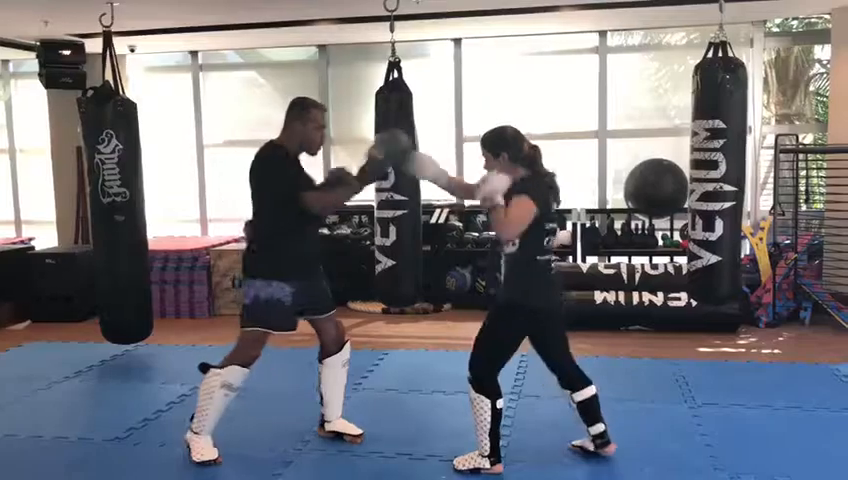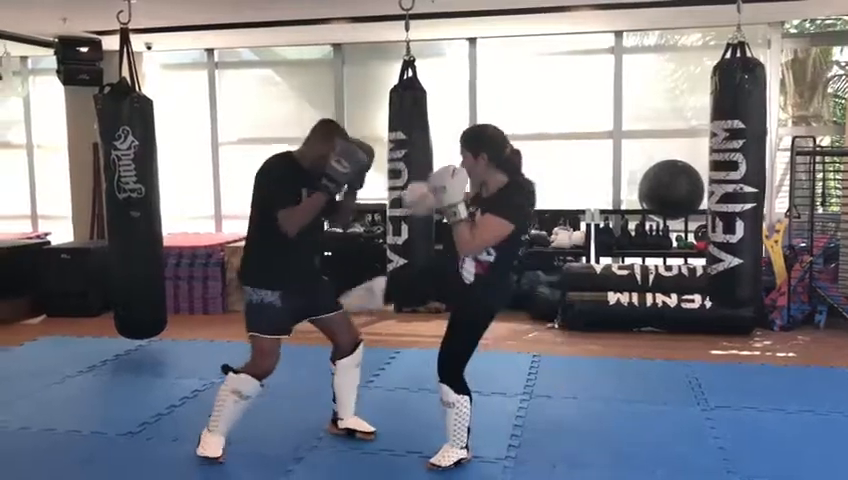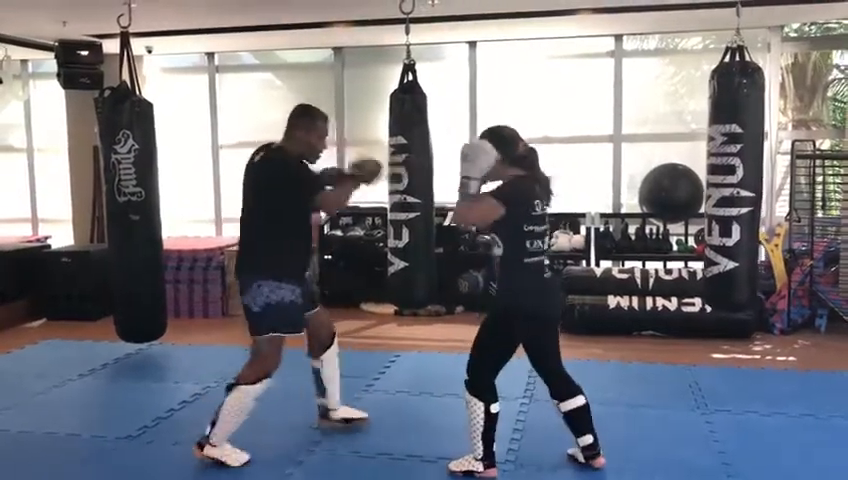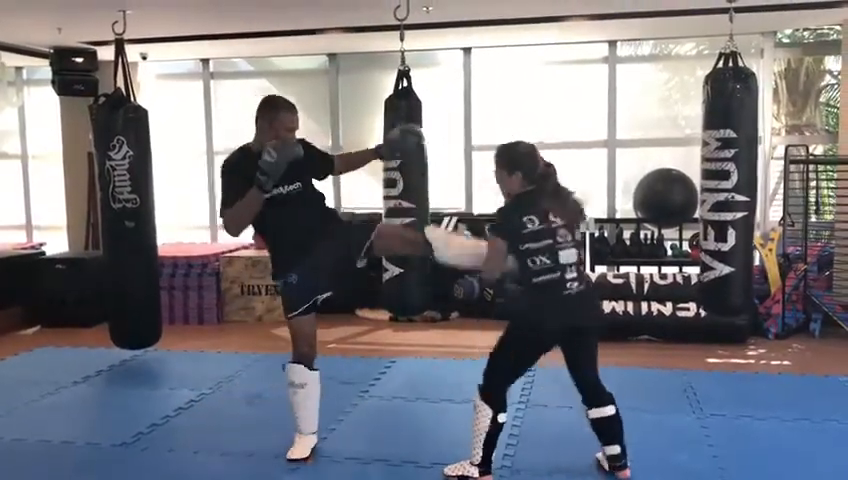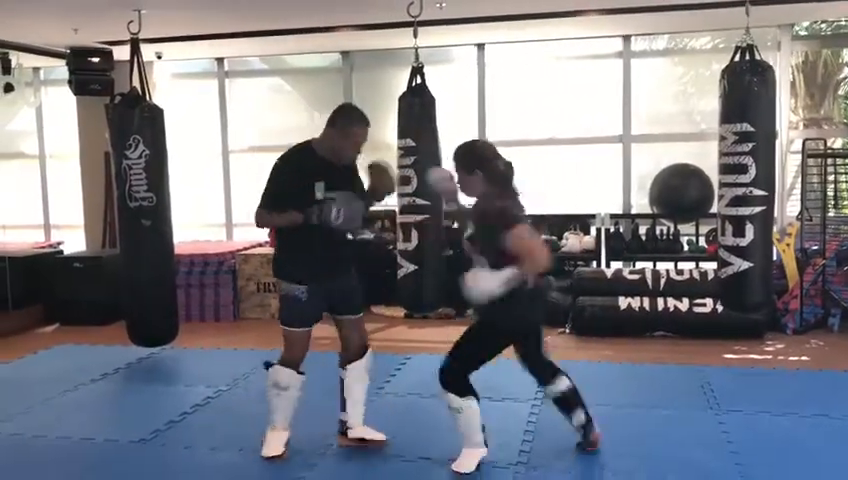
dt=1s
person 1, frame 1
left shoulder: (287, 159)
right shoulder: (272, 160)
right elbow: (317, 204)
left wrist: (344, 180)
right wrist: (365, 177)
left hip: (302, 269)
right hip: (272, 273)
left knee: (336, 338)
right knee: (247, 352)
left ankle: (331, 420)
right ankle: (199, 432)
person 1, frame 2
left shoulder: (317, 174)
right shoulder: (277, 170)
left elbow: (339, 218)
right elbow: (290, 225)
left wrist: (352, 185)
right wrist: (328, 186)
left hip: (305, 275)
right hip: (268, 280)
left knee: (349, 340)
right knee: (263, 363)
left ankle: (343, 418)
right ankle: (213, 432)
person 1, frame 3
left shoulder: (269, 158)
right shoulder: (285, 165)
left elbow: (299, 201)
right elbow: (329, 204)
left wrist: (348, 175)
right wrist: (355, 177)
left hip: (282, 270)
right hip: (268, 274)
left knee: (324, 333)
right knee: (265, 362)
left ankle: (331, 408)
right ankle: (214, 441)
person 1, frame 4
left shoulder: (299, 150)
right shoulder: (238, 166)
left elbow: (335, 164)
right elbow: (232, 226)
left wrist: (381, 150)
right wrist: (263, 183)
left hip: (334, 235)
right hip: (295, 262)
left knee: (408, 239)
right knee: (304, 348)
right ankle: (306, 435)
person 1, frame 5
left shoulder: (347, 162)
right shoulder: (293, 163)
left elbow: (359, 201)
right elbow: (263, 217)
left wrist: (375, 193)
right wrist: (312, 216)
left hip: (339, 267)
right hip: (299, 273)
left knee: (356, 344)
right knee: (294, 354)
left ankle: (352, 426)
right ankle: (278, 429)
person 2, frame 1
left shoulder: (530, 188)
right shoulder: (524, 183)
left elbow: (505, 231)
right elbow: (472, 191)
left wrist: (493, 199)
right wrist: (437, 175)
left hip: (520, 298)
right hip: (545, 296)
left knee: (482, 373)
right knee: (563, 364)
left ankle: (489, 457)
right ankle: (601, 439)
person 2, frame 2
left shoulder: (514, 202)
right shoulder: (487, 188)
left elbow: (468, 245)
left wrist: (454, 204)
right wrist: (437, 199)
left hip: (482, 294)
right hip: (462, 278)
left knee: (450, 366)
left ankle: (458, 446)
person 2, frame 3
left shoulder: (511, 192)
right shoulder: (533, 186)
left elbow: (465, 218)
right elbow: (489, 215)
left wrist: (470, 179)
right wrist: (478, 181)
left hip: (515, 302)
right hip: (544, 297)
left knee: (479, 376)
right knee: (553, 372)
right ankle: (591, 451)
person 2, frame 4
left shoulder: (508, 216)
right shoulder: (564, 201)
left elbow: (491, 271)
left wrist: (483, 277)
left hip: (539, 314)
right hip: (582, 308)
left knee: (493, 385)
right knee: (589, 383)
person 2, frame 5
left shoulder: (497, 214)
right shoulder: (499, 203)
left elbow: (540, 257)
left wrist: (504, 279)
right wrist: (448, 195)
left hip: (505, 312)
right hip: (520, 305)
left knee: (452, 374)
right knee: (539, 367)
left ankle: (475, 447)
right ankle: (588, 431)
